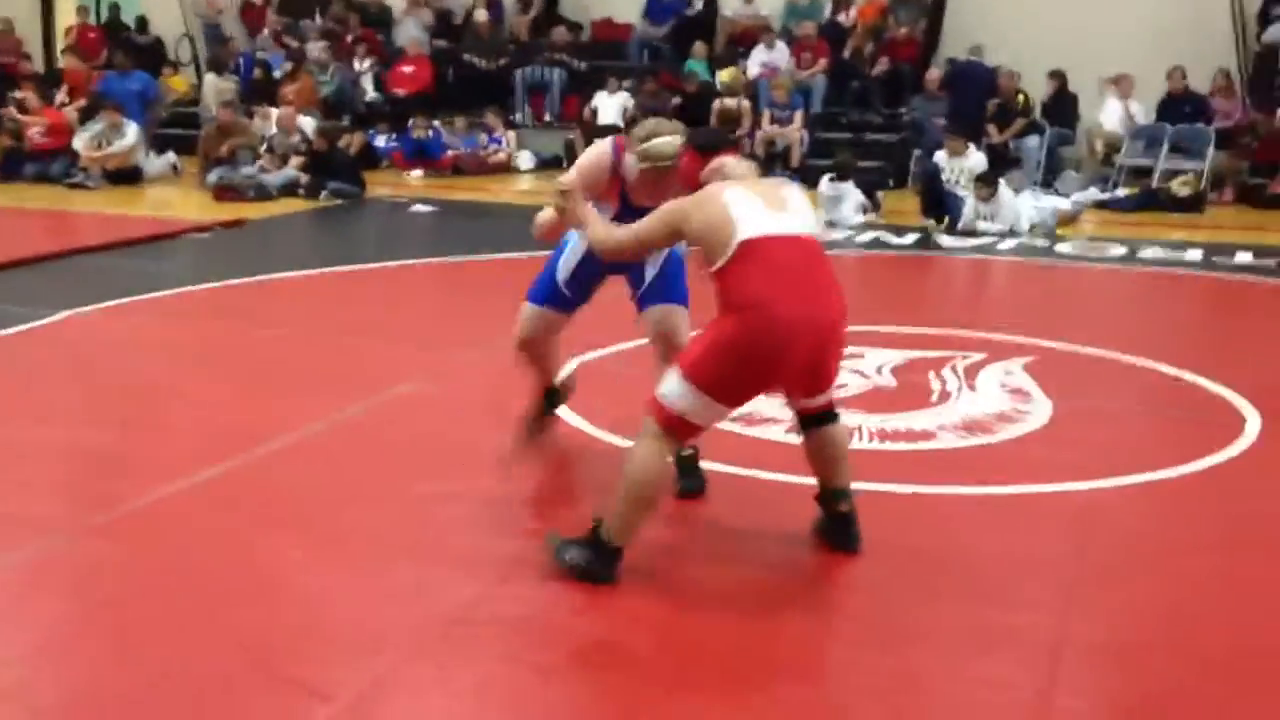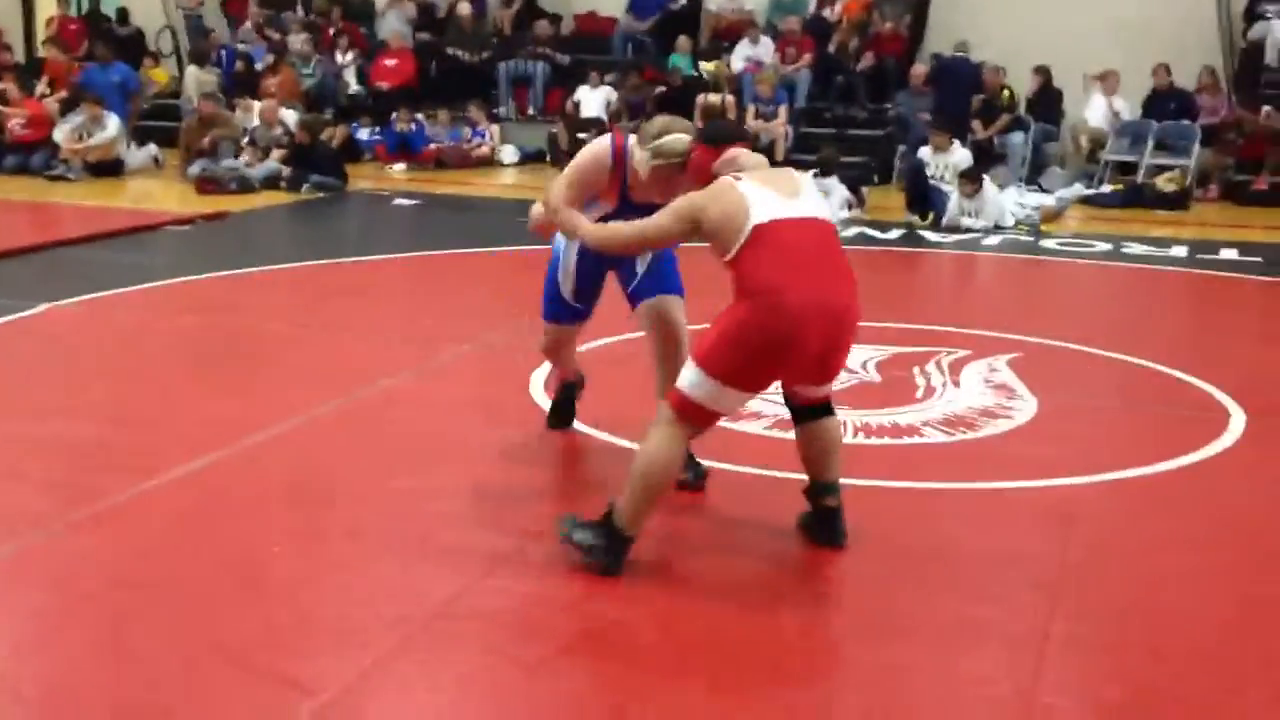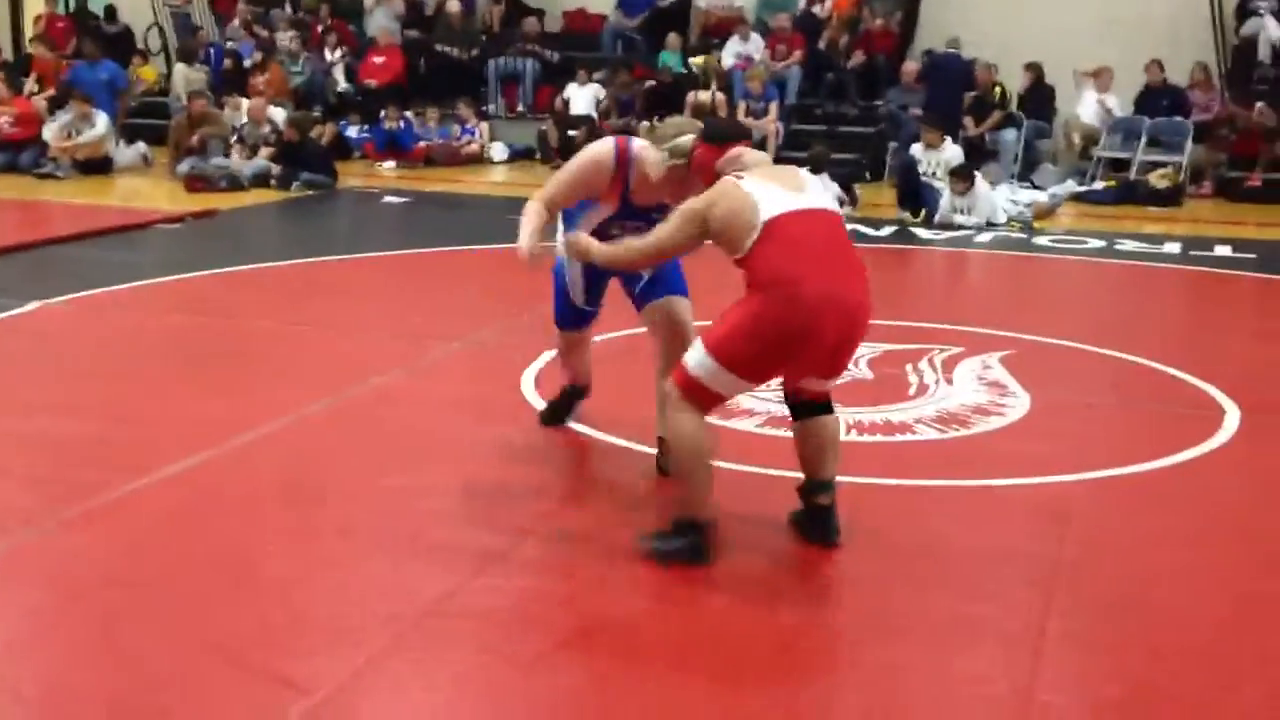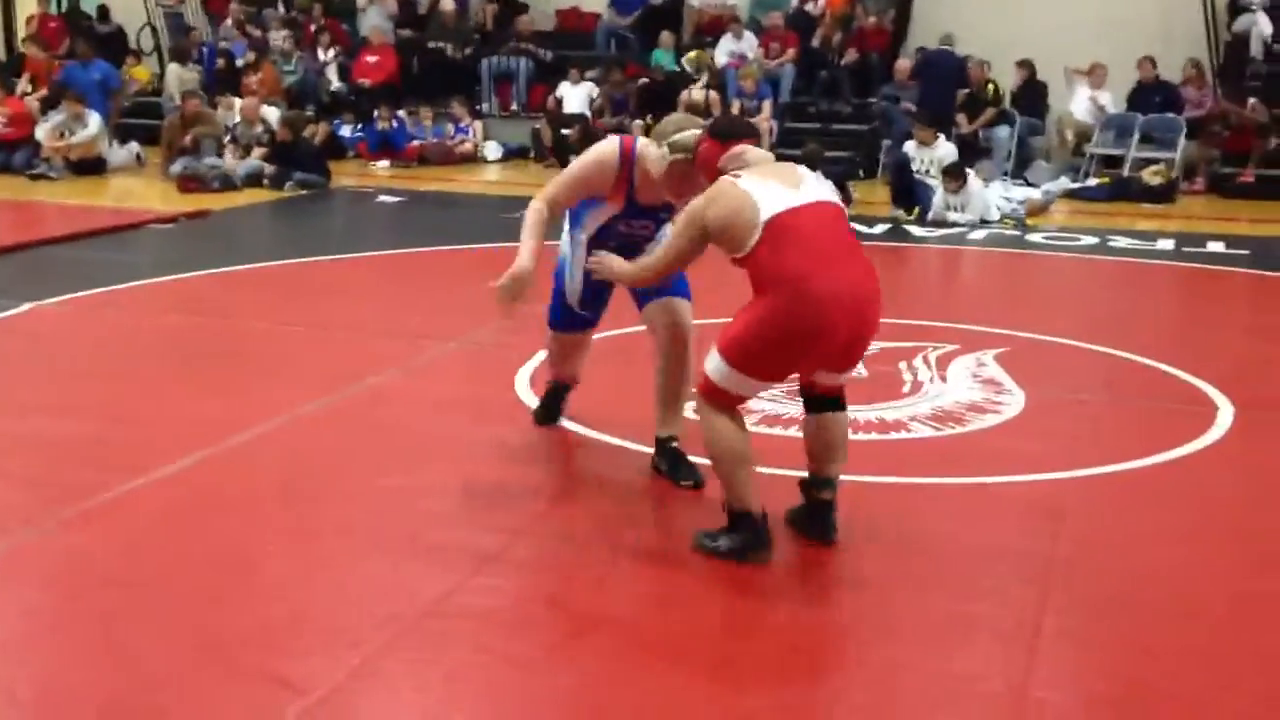
dt=0.1s
person 1, frame 1
left shoulder: (695, 208)
right shoulder: (793, 192)
left elbow: (609, 244)
left wrist: (579, 211)
left hip: (757, 330)
right hip: (823, 324)
left knee: (662, 431)
right knee: (816, 409)
left ankle: (602, 550)
right ankle: (841, 519)
person 1, frame 2
left shoulder: (708, 200)
right shoulder: (801, 182)
left elbow: (619, 240)
left wrist: (573, 223)
left hip: (771, 316)
right hip: (839, 310)
left knee: (676, 420)
right knee: (812, 401)
left ankle: (614, 536)
right ankle: (828, 514)
person 1, frame 3
left shoulder: (714, 201)
right shoulder: (806, 179)
left elbow: (636, 255)
left wrist: (589, 248)
left hip: (785, 308)
right hip: (851, 305)
left knee: (684, 399)
right knee: (811, 398)
left ankle: (694, 527)
right ankle: (820, 510)
person 1, frame 4
left shoulder: (714, 201)
right shoulder: (805, 174)
left elbow: (648, 275)
left wrist: (616, 267)
left hip: (793, 306)
right hip: (861, 298)
left knee: (713, 404)
right knee: (824, 392)
left ankle: (748, 526)
right ankle: (820, 506)
person 2, frame 1
right shoulder: (602, 160)
right elbow: (544, 229)
right wrist: (562, 211)
left hip: (652, 248)
left knee: (672, 340)
right knee: (529, 335)
left ankle: (685, 453)
right ankle: (549, 388)
person 2, frame 2
right shoulder: (602, 157)
right elbow: (540, 223)
right wrist: (551, 210)
left knee: (670, 327)
right knee: (556, 343)
right ankle: (569, 381)
person 2, frame 3
right shoulder: (605, 159)
right elbow: (541, 204)
right wrist: (527, 244)
left knee: (677, 327)
right knee: (572, 346)
left ankle: (669, 444)
right ankle: (575, 387)
person 2, frame 4
left shoulder: (691, 178)
right shoulder: (609, 159)
right elbow: (544, 204)
right wrist: (525, 258)
left hip: (650, 245)
right hip: (591, 241)
left knee: (678, 329)
right knee: (565, 350)
left ankle: (667, 445)
right ankle: (561, 383)
